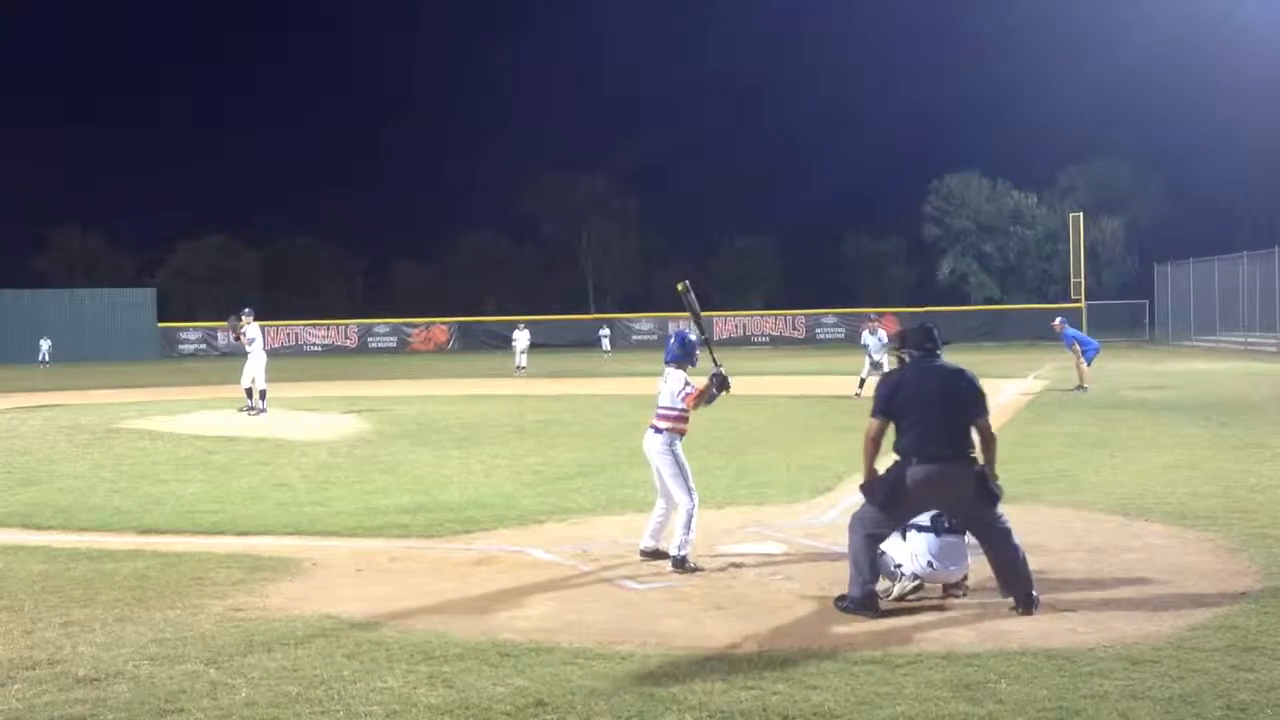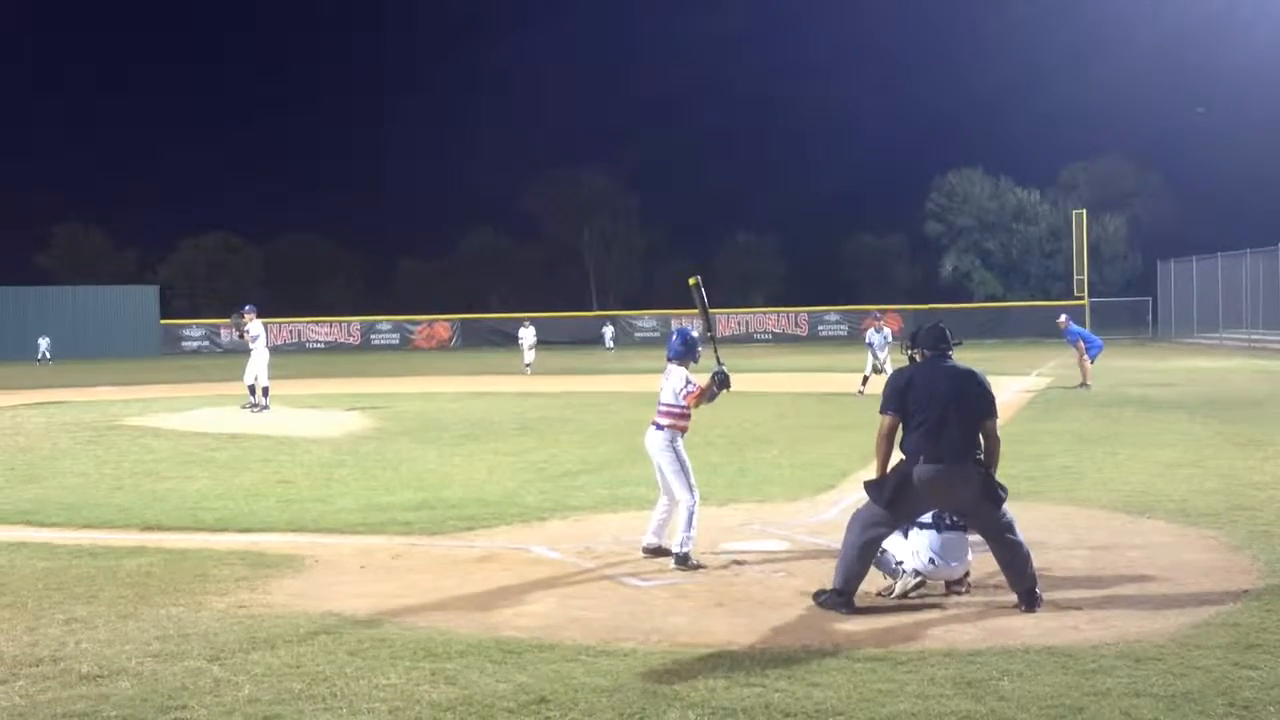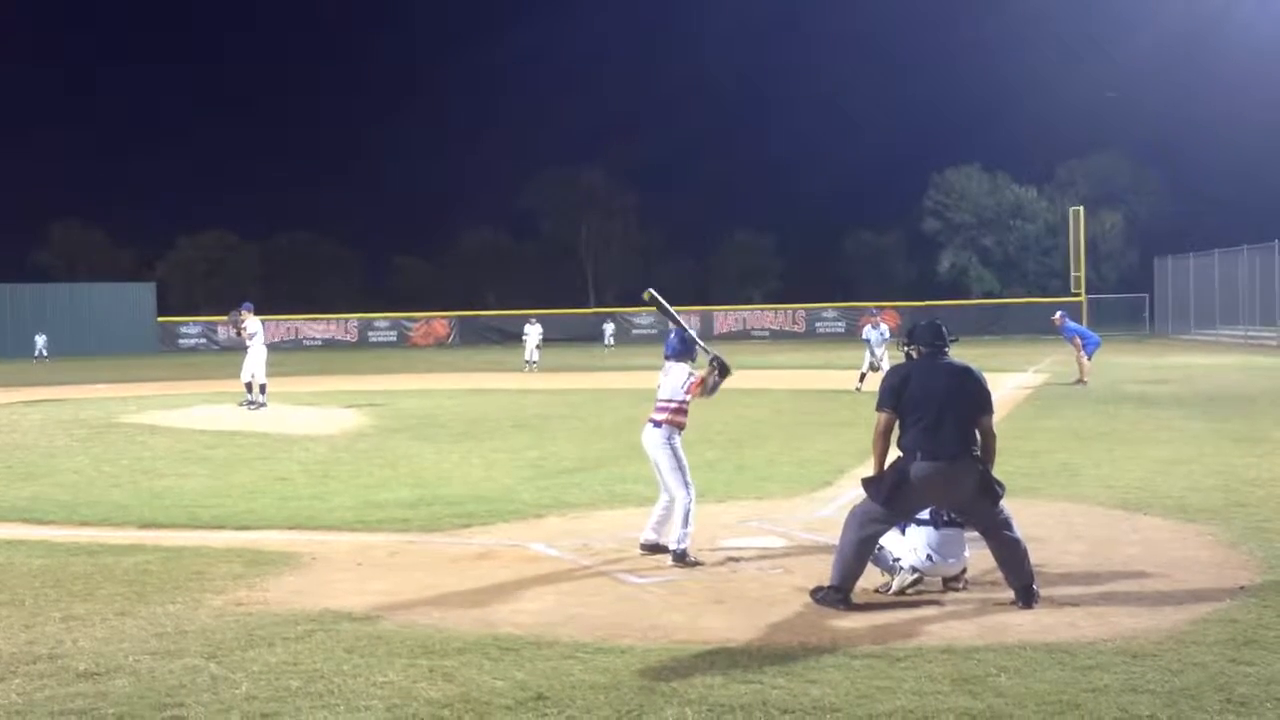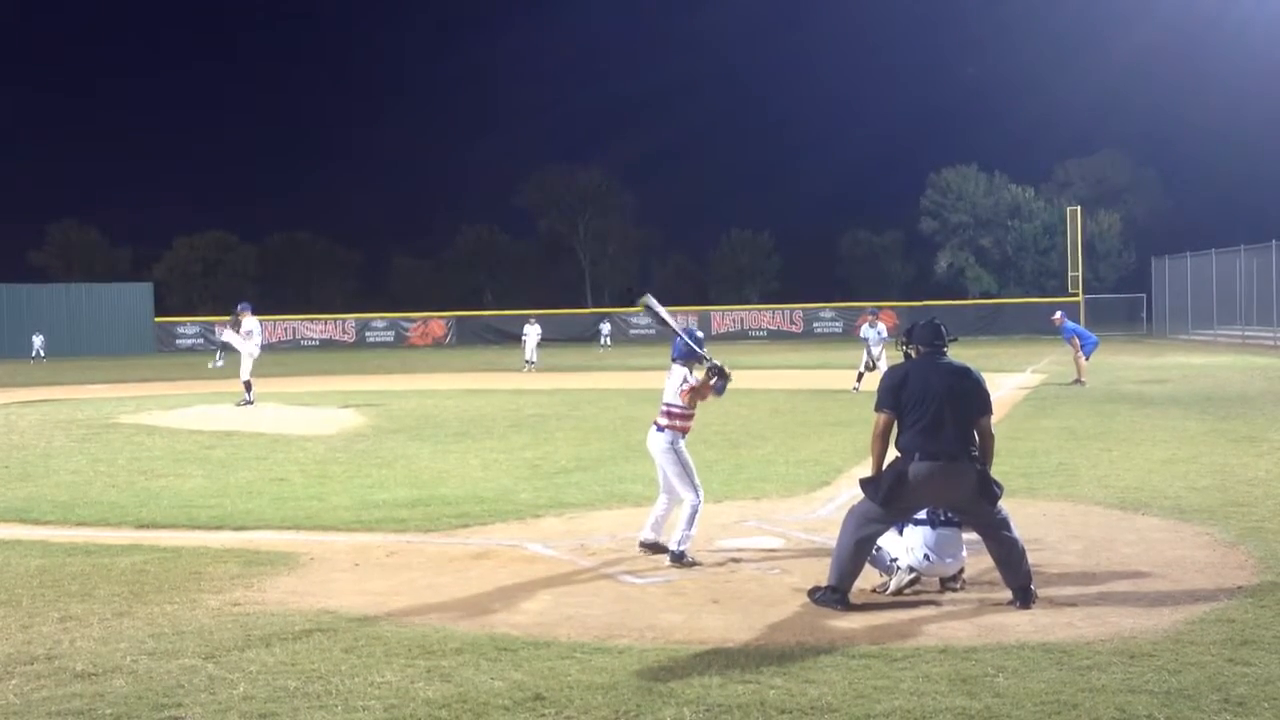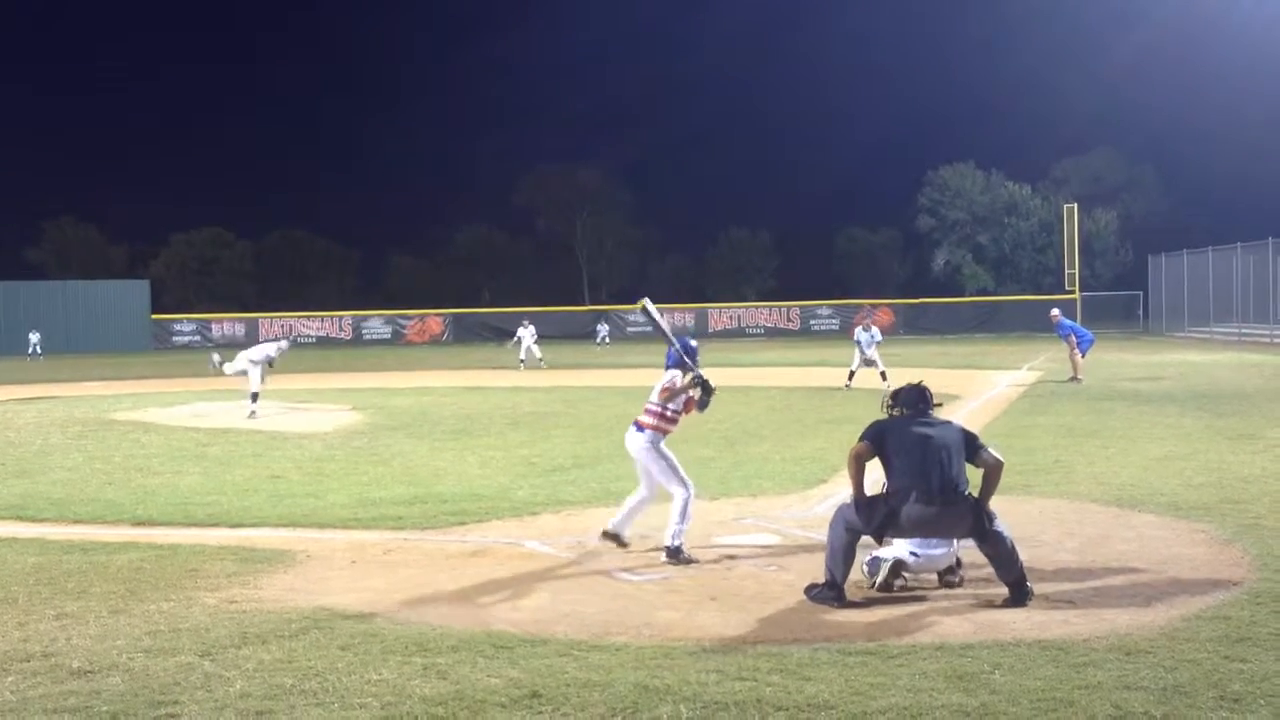
dt=1s
person 1, frame 1
left shoulder: (894, 380)
right shoulder: (963, 378)
left elbow: (874, 434)
right elbow: (986, 432)
left wrist: (868, 471)
right wrist: (989, 470)
left hip: (914, 474)
right hip: (961, 473)
left knee: (864, 526)
right knee: (995, 531)
left ankle: (861, 598)
right ankle: (1025, 597)
person 1, frame 2
left shoulder: (903, 378)
right shoulder: (975, 379)
left elbow: (887, 432)
right elbow: (992, 437)
left wrist: (881, 477)
right wrist: (987, 478)
left hip: (919, 473)
right hip: (967, 474)
left knee: (866, 525)
right knee: (1002, 529)
left ankle: (841, 594)
right ankle: (1029, 593)
person 1, frame 3
left shoulder: (900, 375)
right shoulder: (971, 376)
left elbow: (883, 429)
right elbow: (988, 433)
left wrist: (878, 475)
right wrist: (984, 475)
left hip: (916, 471)
right hip: (964, 471)
left knee: (863, 522)
right knee: (999, 526)
left ankle: (838, 591)
right ankle: (1026, 591)
person 1, frame 4
left shoulder: (898, 374)
right shoulder: (970, 376)
left elbow: (881, 430)
right elbow: (986, 434)
left wrist: (876, 476)
right wrist: (982, 476)
left hip: (916, 470)
right hip: (963, 471)
left knee: (861, 522)
right knee: (996, 526)
left ankle: (835, 591)
right ankle: (1023, 590)
person 1, frame 5
left shoulder: (884, 426)
right shoulder: (954, 429)
left elbow: (856, 455)
right elbow: (995, 462)
left wrist: (860, 501)
right wrist: (980, 505)
left hip: (908, 513)
right hip: (957, 515)
left knee: (845, 517)
right knee: (985, 520)
left ankle: (832, 589)
right ankle: (1019, 588)
person 2, frame 1
left shoulder: (672, 374)
right shoulder: (678, 376)
left elbow: (699, 400)
right elbow: (694, 403)
left wrist: (717, 388)
right wrist: (711, 382)
left hip: (655, 439)
right hip: (665, 442)
left knee: (667, 497)
right knee: (688, 500)
left ankle: (649, 547)
right ankle: (679, 557)
person 2, frame 2
left shoulder: (673, 371)
right shoulder: (680, 373)
left elbow: (700, 399)
right elbow: (695, 401)
left wrist: (717, 386)
right wrist: (713, 380)
left hip: (657, 436)
right hip: (667, 439)
left knee: (670, 495)
right knee: (689, 496)
left ankle: (651, 543)
right ankle: (681, 554)
person 2, frame 3
left shoulder: (671, 369)
right shoulder: (680, 370)
left elbow: (704, 391)
right elbow: (699, 391)
left wrist: (718, 375)
right wrist: (711, 368)
left hip: (655, 433)
right hip: (664, 436)
left knee: (670, 492)
right knee: (685, 493)
left ankle: (649, 540)
right ankle: (679, 551)
person 2, frame 4
left shoulder: (682, 372)
right shoulder: (681, 373)
left elbow: (713, 391)
right elbow: (688, 399)
left wrist: (720, 377)
right wrist: (708, 376)
left hip: (660, 437)
right hip: (668, 440)
left knee: (669, 493)
right knee: (693, 496)
left ankle: (648, 539)
right ankle: (677, 552)
person 2, frame 5
left shoulder: (679, 381)
right shoulder: (675, 377)
left elbow: (695, 408)
right elbow: (663, 397)
left wrist: (704, 394)
right wrist: (690, 385)
left hip: (635, 437)
right hip: (649, 441)
left knee: (648, 489)
right knee: (684, 490)
left ankle: (614, 529)
right ankle: (673, 549)
